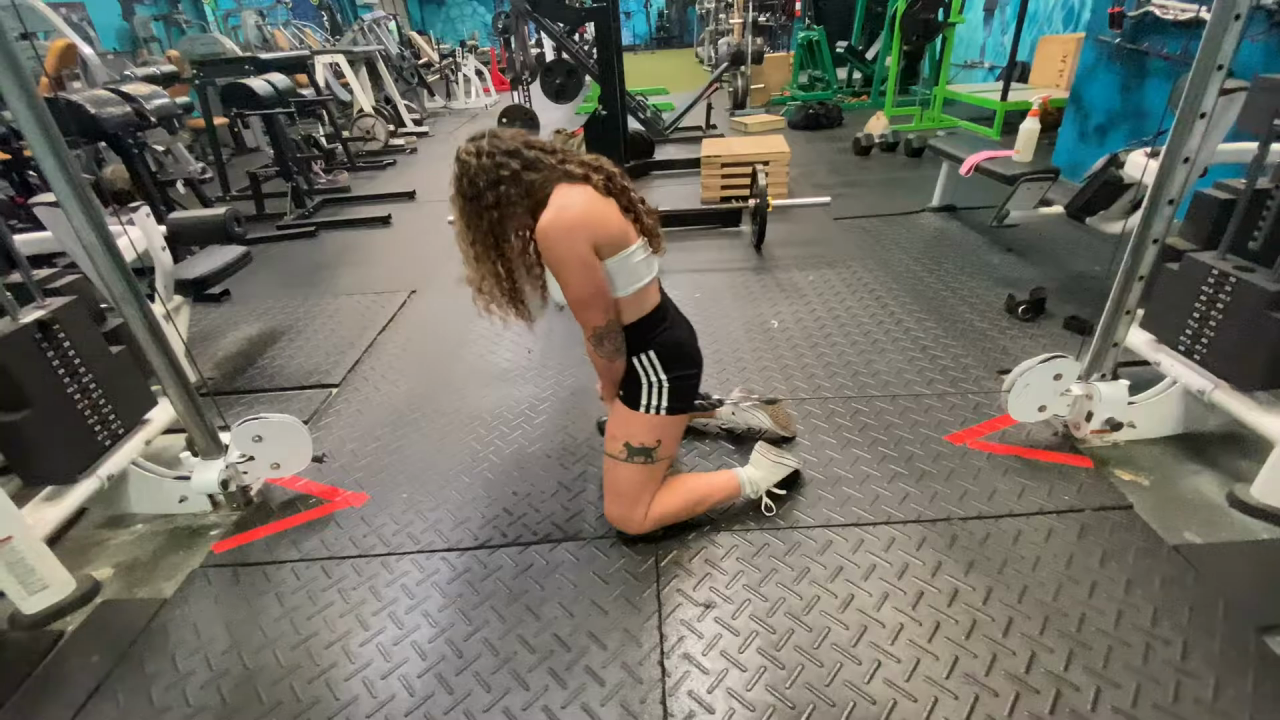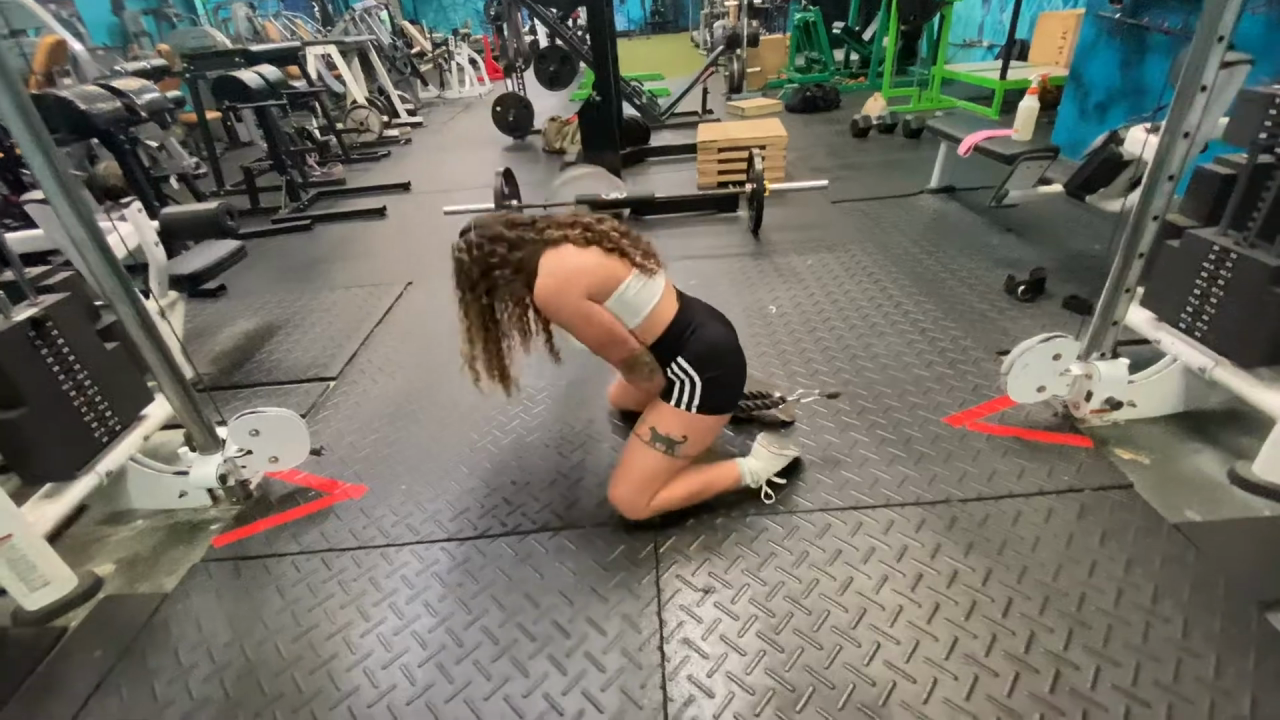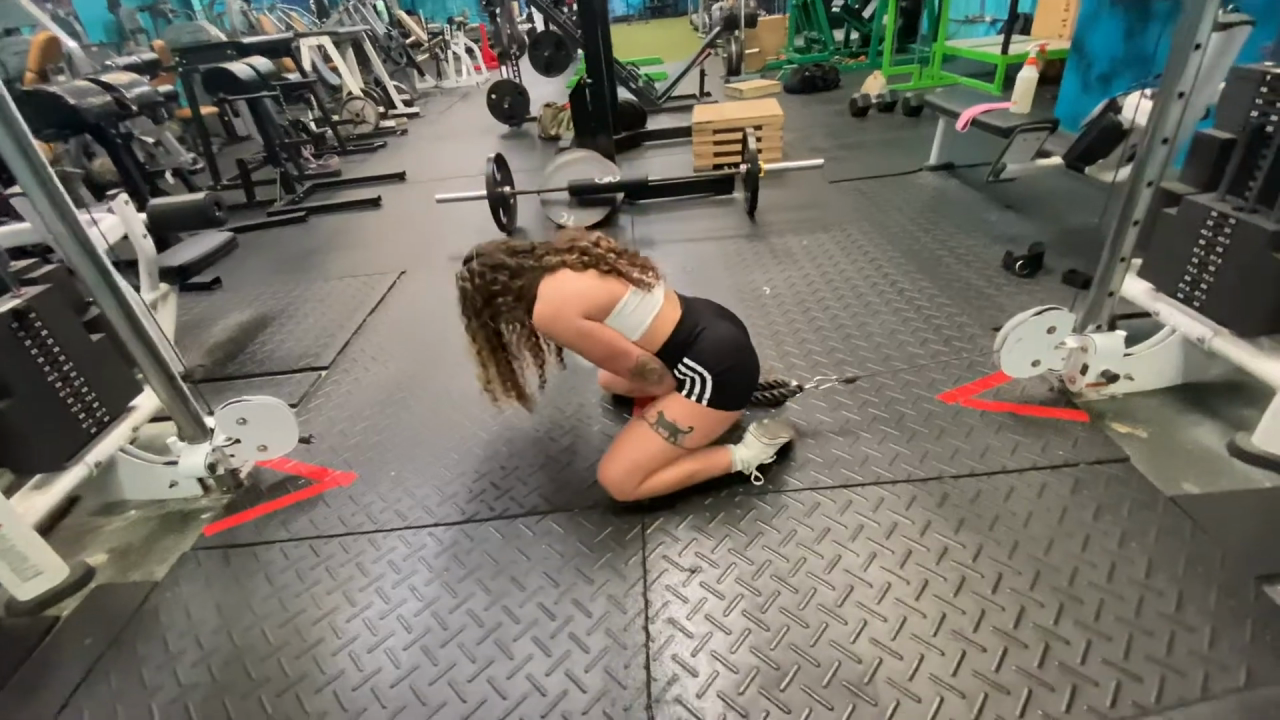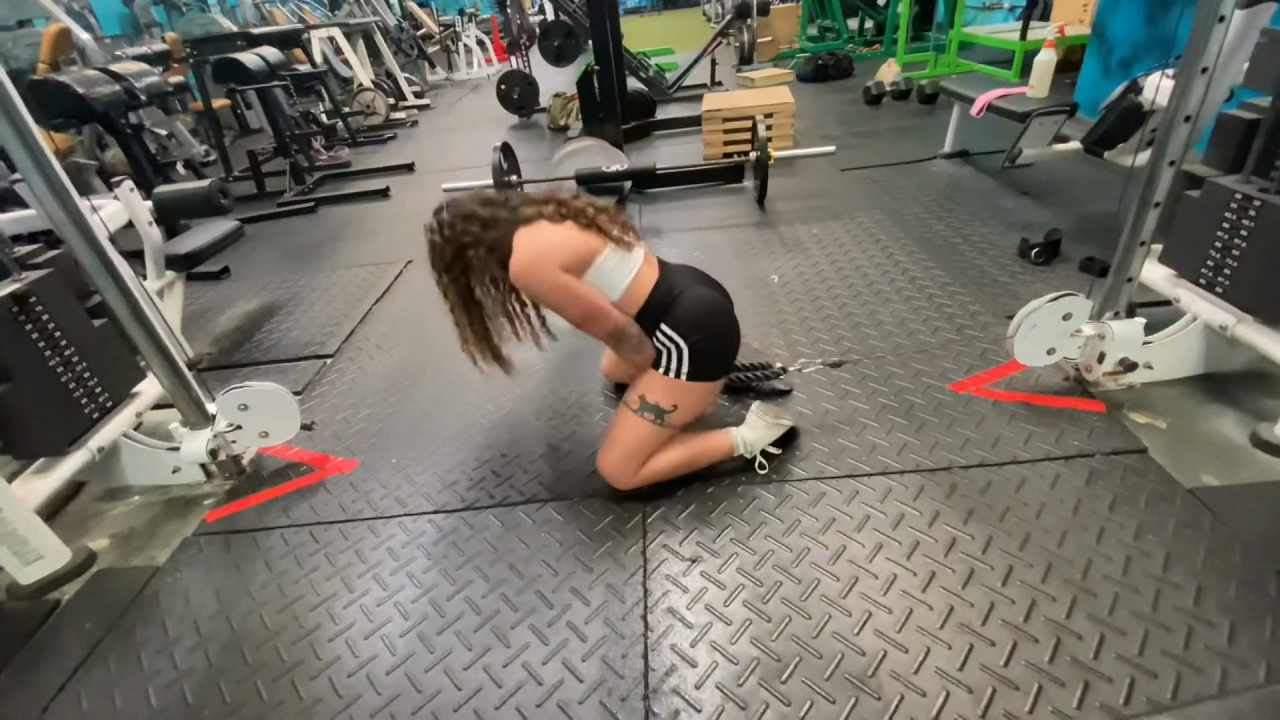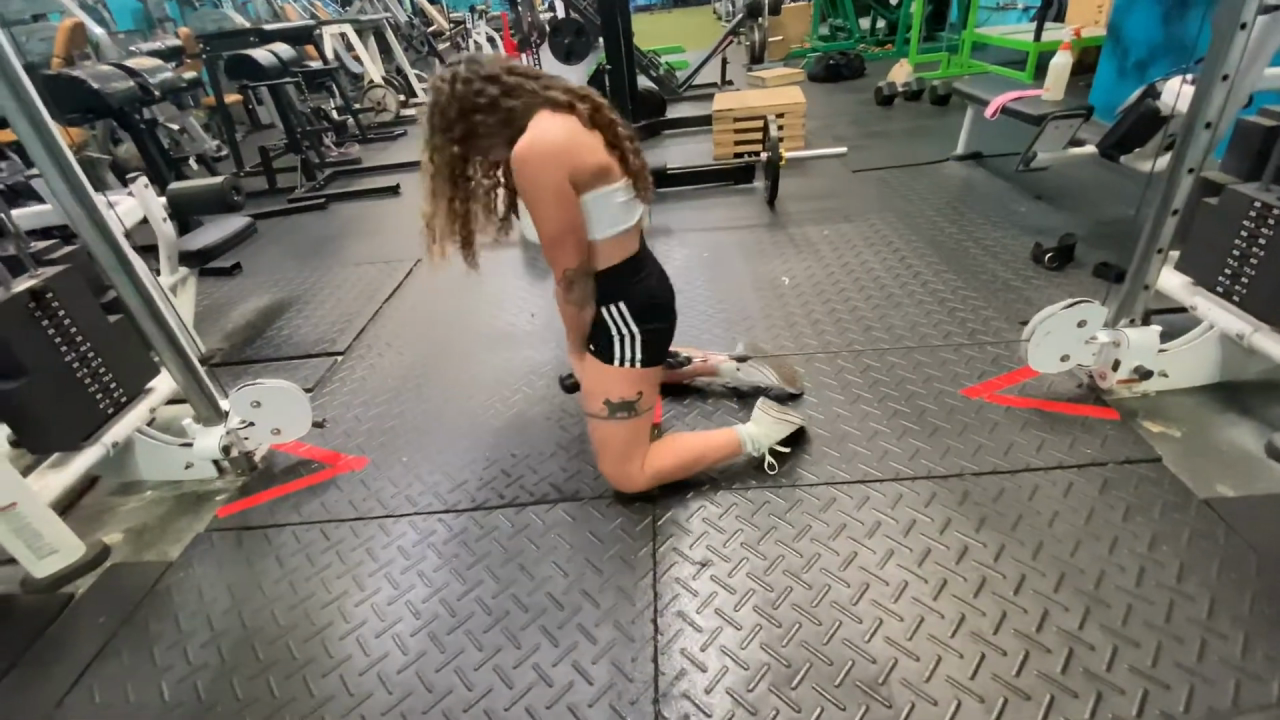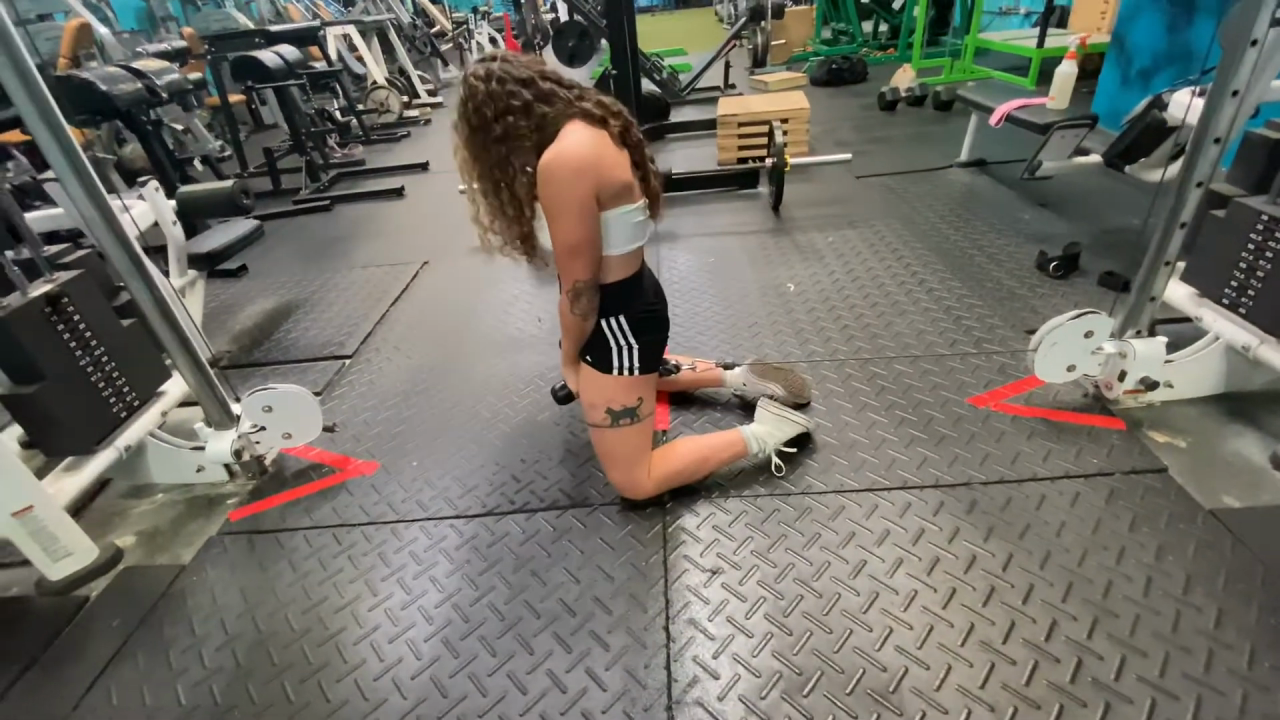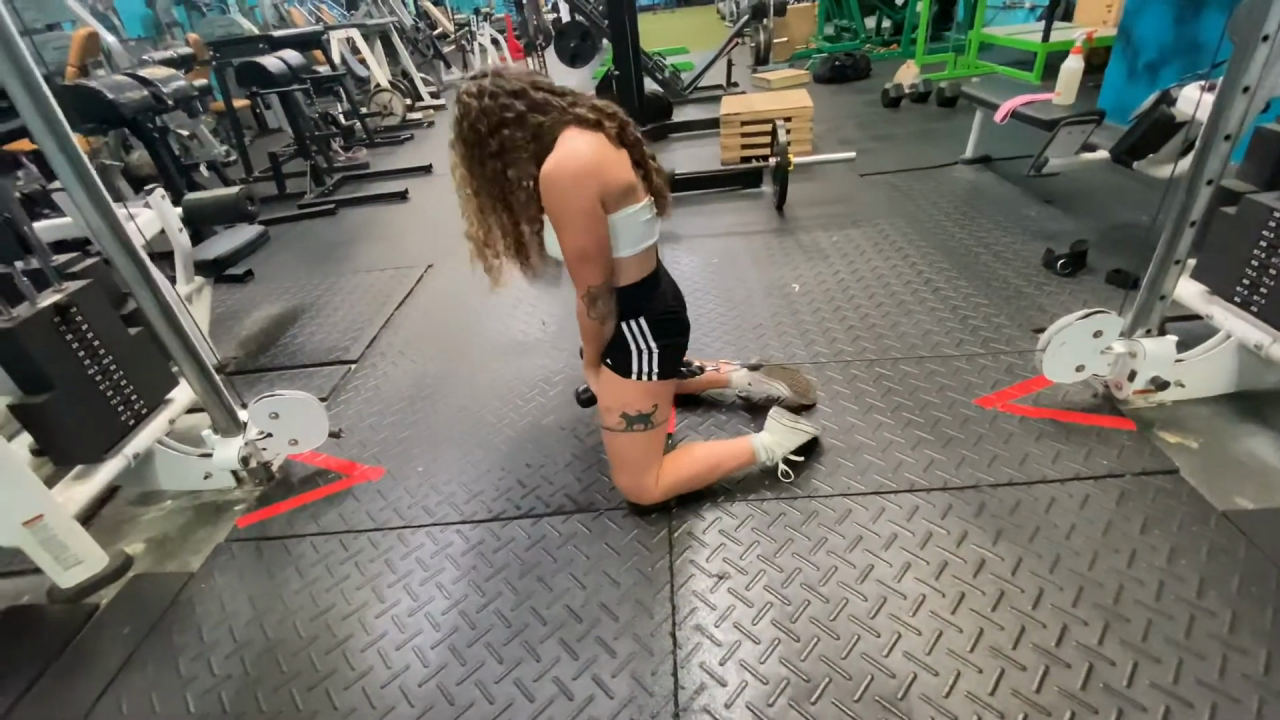
dt=0.4s
person 1, frame 1
left shoulder: (557, 221)
right shoulder: (577, 182)
left elbow: (598, 323)
left wrist: (610, 386)
right wrist: (612, 386)
left hip: (654, 360)
right hip: (659, 339)
left knee: (627, 515)
right knee: (623, 413)
left ankle: (753, 476)
right ankle: (732, 412)
person 1, frame 2
left shoulder: (552, 285)
right shoulder: (566, 236)
left elbow: (626, 355)
left wrist: (664, 402)
left hip: (703, 366)
right hip: (703, 333)
left knee: (629, 500)
right knee: (620, 397)
left ankle: (753, 468)
right ankle: (730, 405)
person 1, frame 3
left shoulder: (551, 310)
right shoulder: (564, 254)
left elbow: (639, 368)
left wrist: (679, 402)
left hip: (716, 369)
right hip: (711, 325)
left knee: (617, 479)
right knee: (610, 380)
left ankle: (744, 453)
right ankle: (730, 400)
person 1, frame 4
left shoulder: (527, 265)
right shoulder: (540, 215)
left elbow: (616, 331)
left wrist: (661, 379)
left hip: (696, 335)
right hip: (694, 295)
left knee: (618, 469)
right knee: (615, 370)
left ankle: (746, 436)
right ankle: (715, 378)
person 1, frame 5
left shoulder: (535, 150)
right shoulder: (563, 113)
left elbow: (570, 271)
left wrist: (577, 348)
left hip: (623, 308)
right hip: (638, 284)
left knee: (625, 474)
right knee: (632, 369)
left ankle: (753, 434)
right ankle: (729, 366)
person 1, frame 6
left shoulder: (563, 160)
right shoulder: (589, 122)
left elbow: (579, 284)
left wrist: (569, 359)
left hip: (616, 320)
right hip: (629, 301)
left knee: (634, 480)
right knee: (635, 376)
left ankle: (759, 433)
right ankle: (738, 378)
person 1, frame 7
left shoulder: (564, 167)
right shoulder: (583, 130)
left elbow: (593, 289)
left wrist: (590, 361)
left hip: (637, 322)
right hip: (646, 303)
left knee: (641, 486)
right knee: (647, 382)
left ankle: (767, 443)
right ankle: (743, 380)
